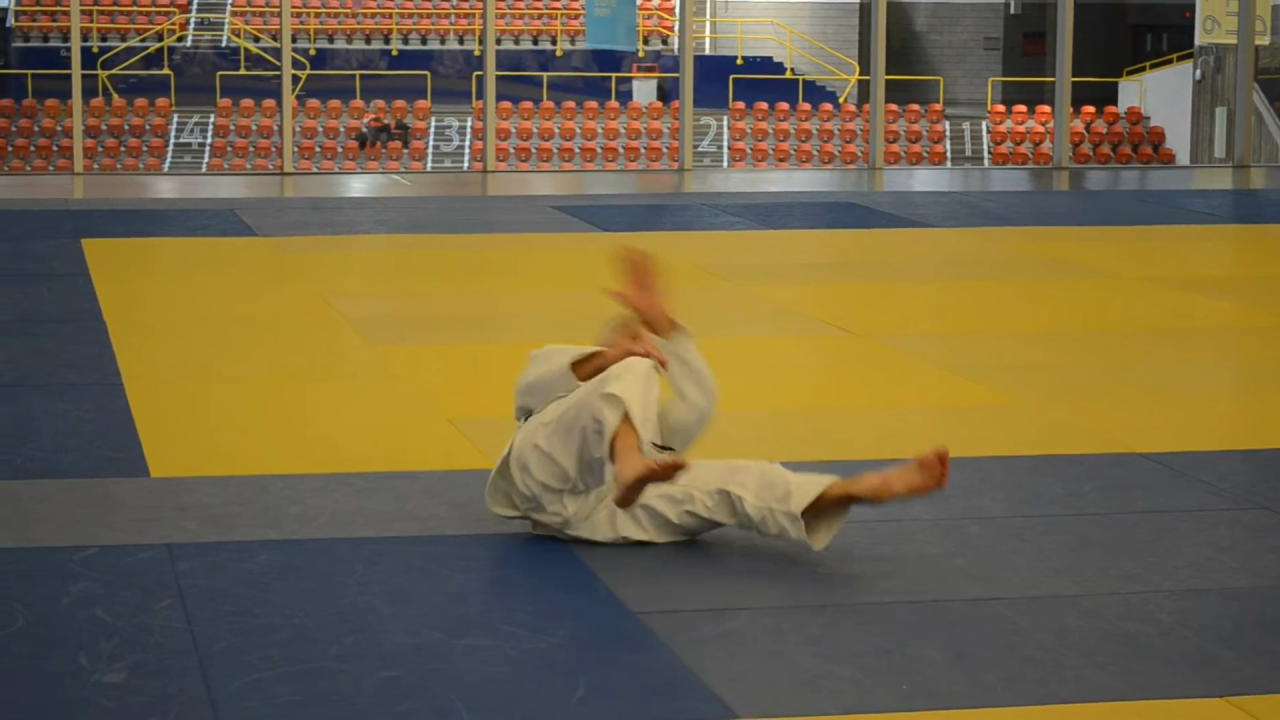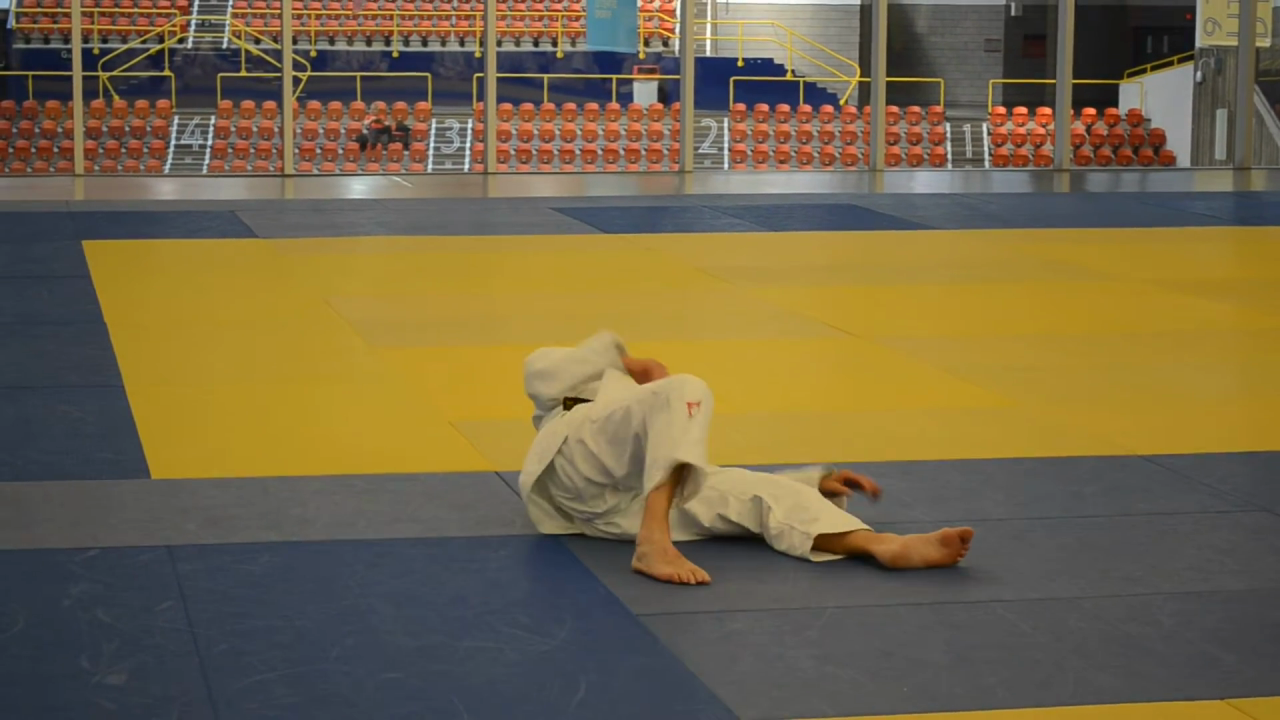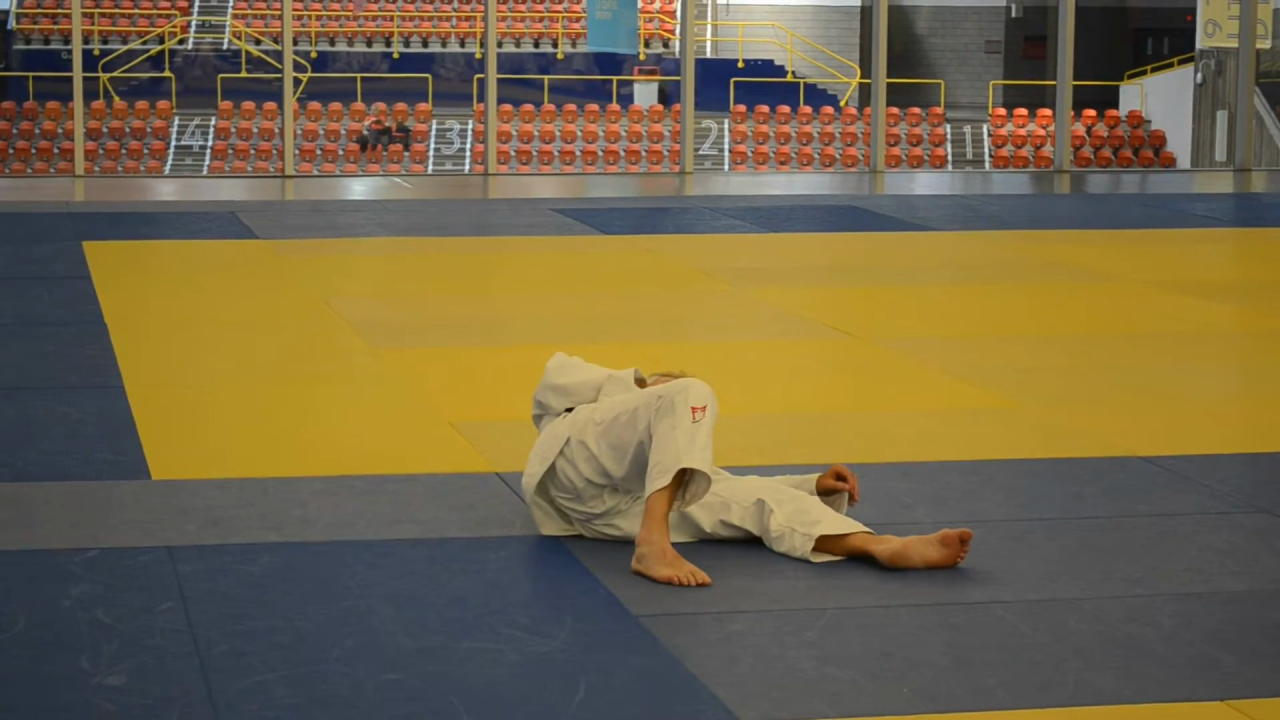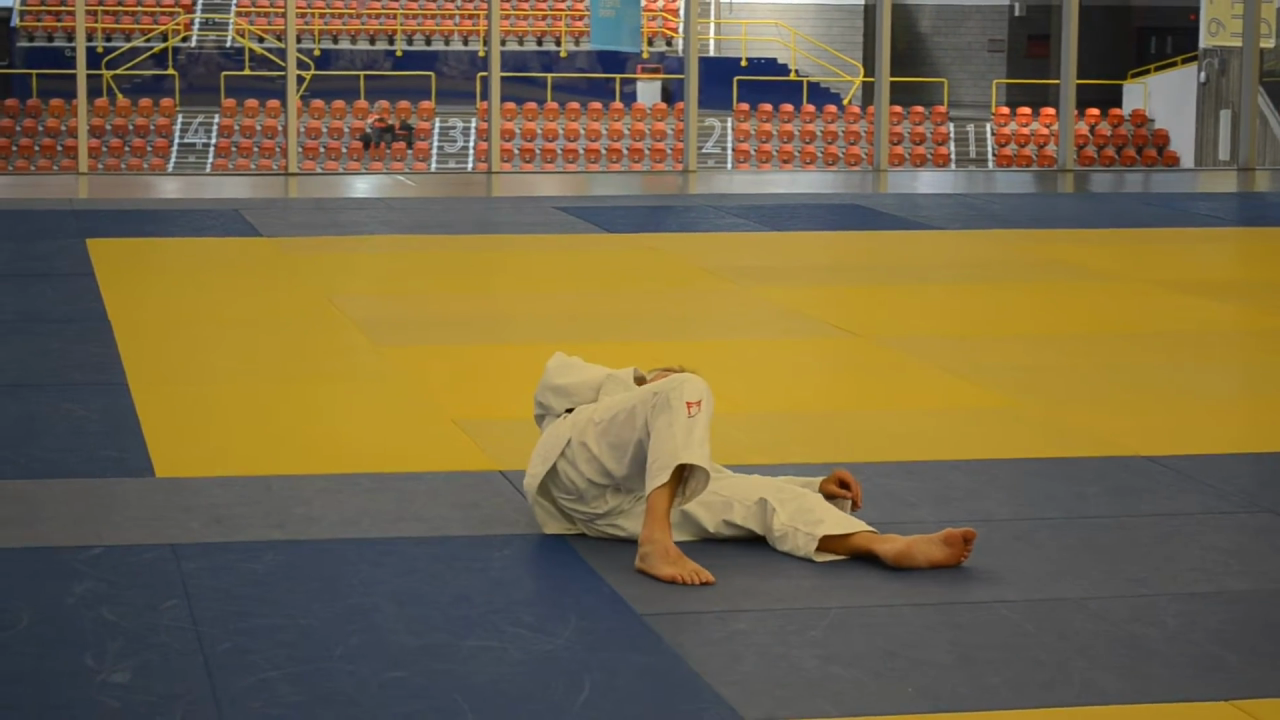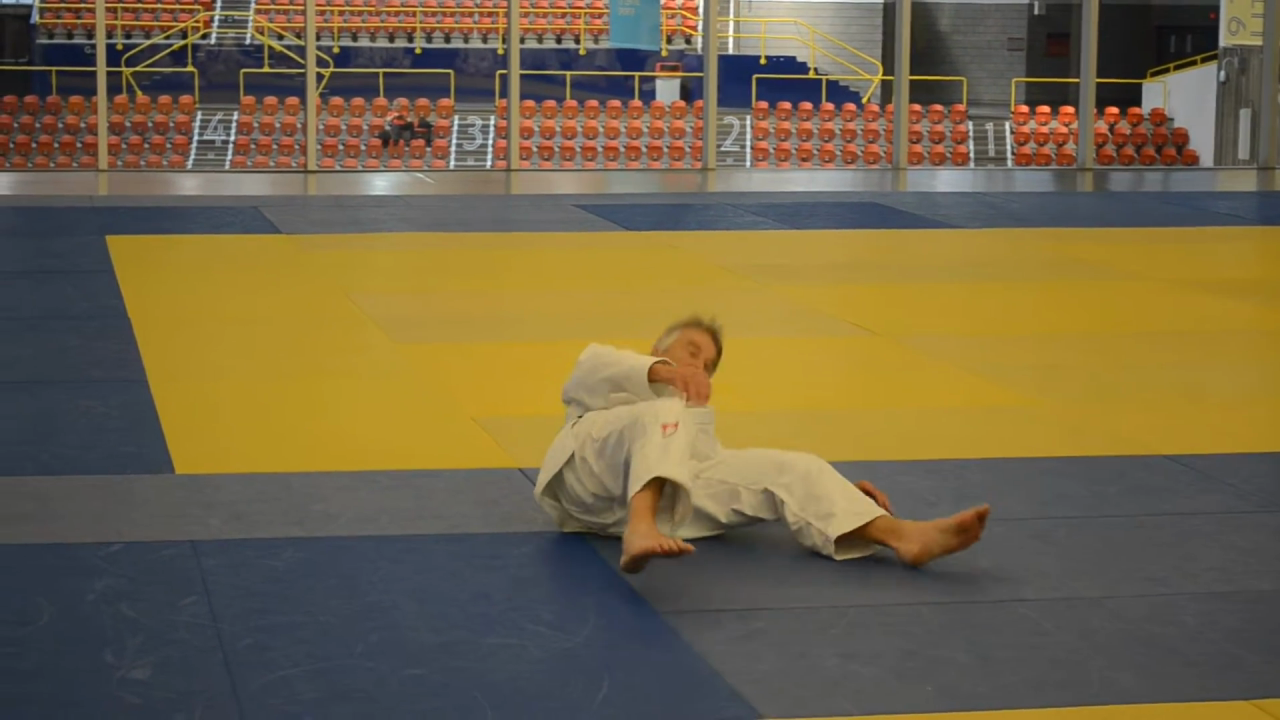
dt=0.3s
person 1, frame 1
left shoulder: (653, 425)
left elbow: (698, 402)
right elbow: (537, 379)
left wrist: (659, 319)
right wrist: (614, 354)
left hip: (602, 511)
right hip: (547, 479)
left knee: (740, 482)
right knee: (629, 374)
left ankle: (864, 487)
right ankle: (628, 468)
person 1, frame 2
left shoulder: (673, 457)
right shoulder: (572, 408)
left elbow: (740, 482)
right elbow: (541, 369)
left wrist: (820, 482)
right wrist: (615, 354)
left hip: (614, 507)
left knee: (764, 496)
right knee: (686, 394)
left ankle: (886, 546)
right ankle: (654, 541)
person 1, frame 3
left shoulder: (673, 459)
right shoulder: (566, 416)
left elbow: (737, 489)
right elbow: (557, 376)
left wrist: (817, 485)
right wrist: (635, 385)
left hip: (612, 508)
left knee: (760, 500)
right knee: (692, 397)
left ankle: (886, 547)
right ankle: (653, 544)
person 1, frame 4
left shoulder: (671, 456)
right shoulder: (585, 410)
left elbow: (740, 488)
right elbow: (556, 378)
left wrist: (816, 488)
right wrist: (635, 384)
left hip: (622, 508)
right hip: (578, 469)
left knee: (766, 497)
right knee: (685, 390)
left ankle: (888, 545)
right ankle: (656, 543)
person 1, frame 5
left shoulder: (698, 434)
right shoulder: (609, 394)
left elbow: (754, 475)
right elbow: (590, 369)
left wrist: (841, 492)
right wrist: (660, 371)
left hip: (661, 496)
right hip: (592, 473)
left knee: (789, 470)
right knee: (668, 418)
left ankle: (902, 536)
right ankle: (641, 533)
